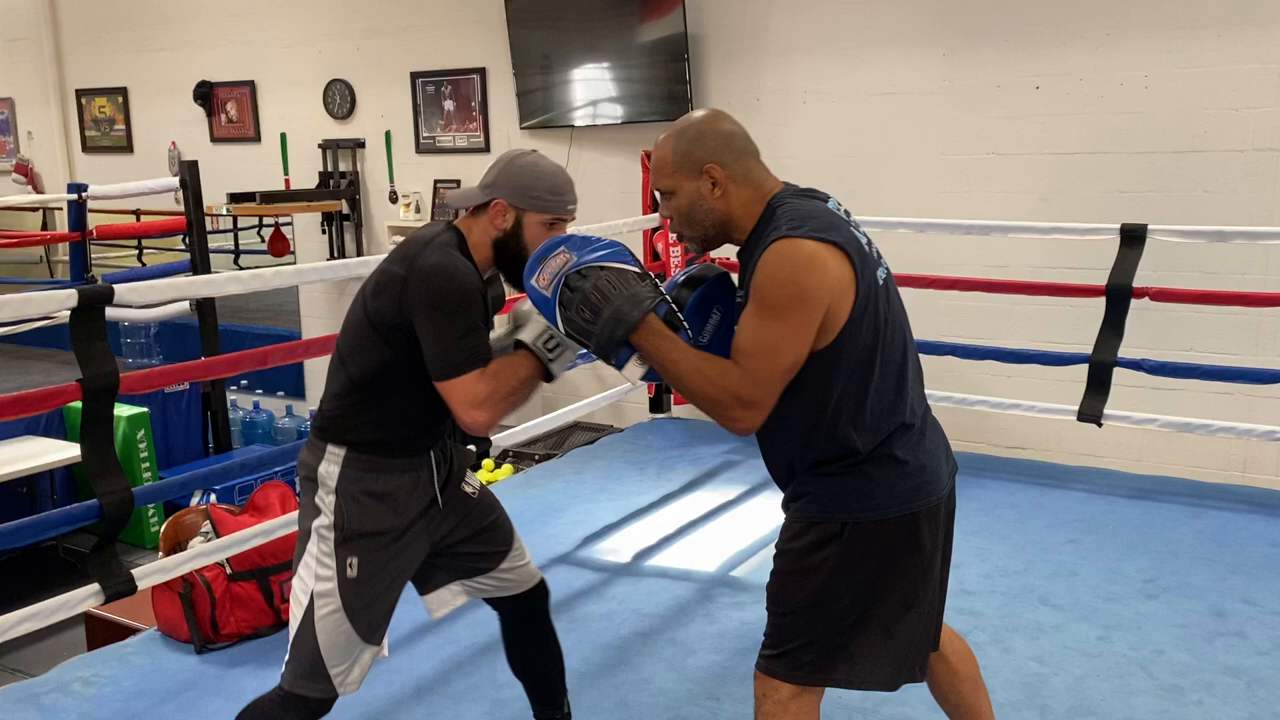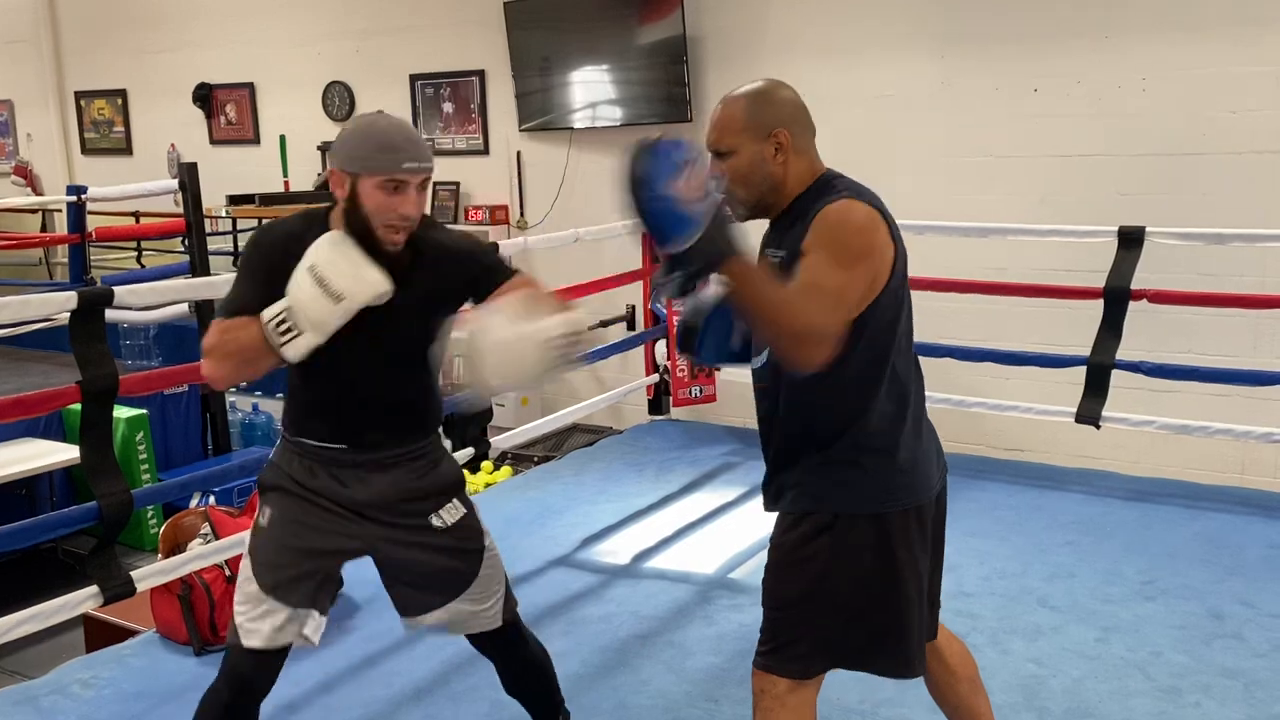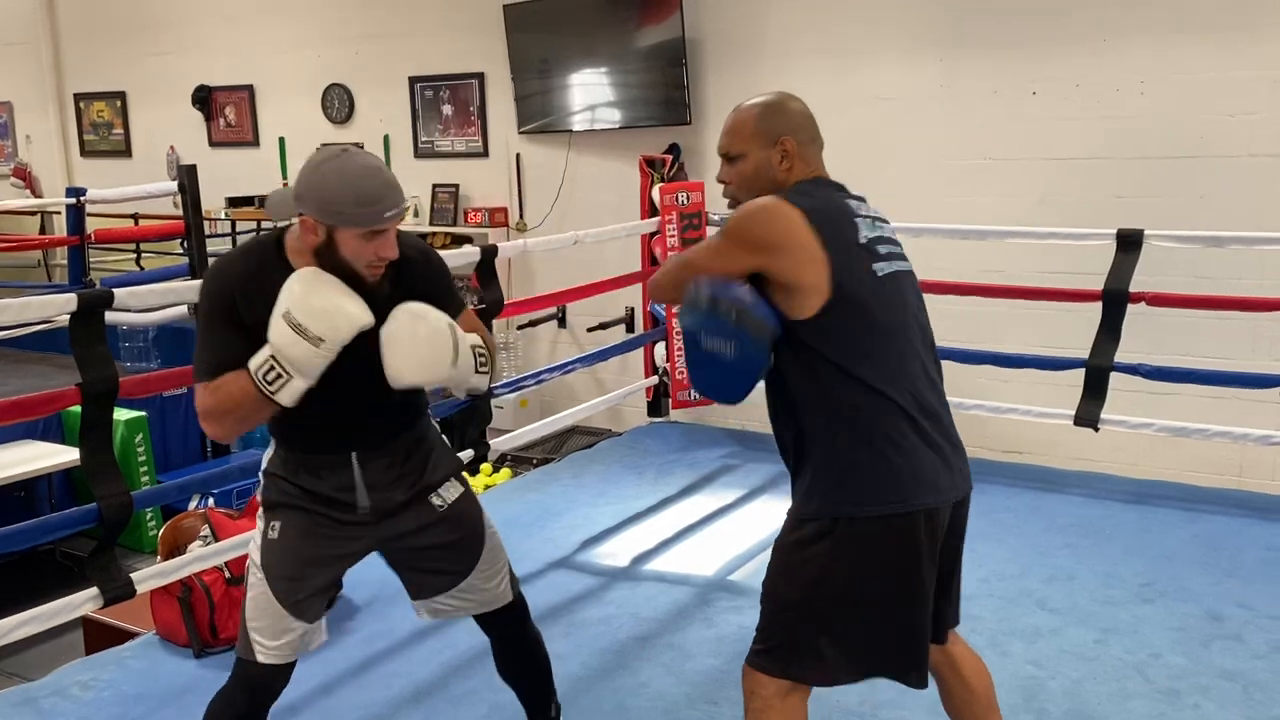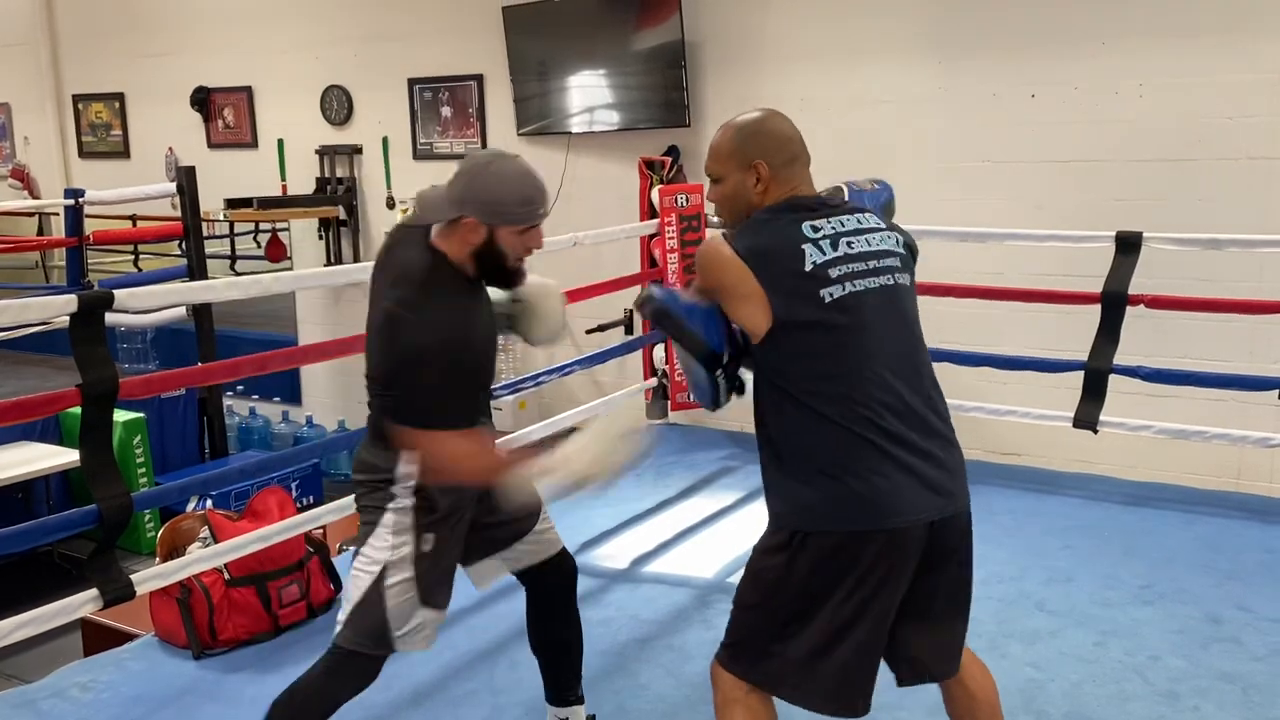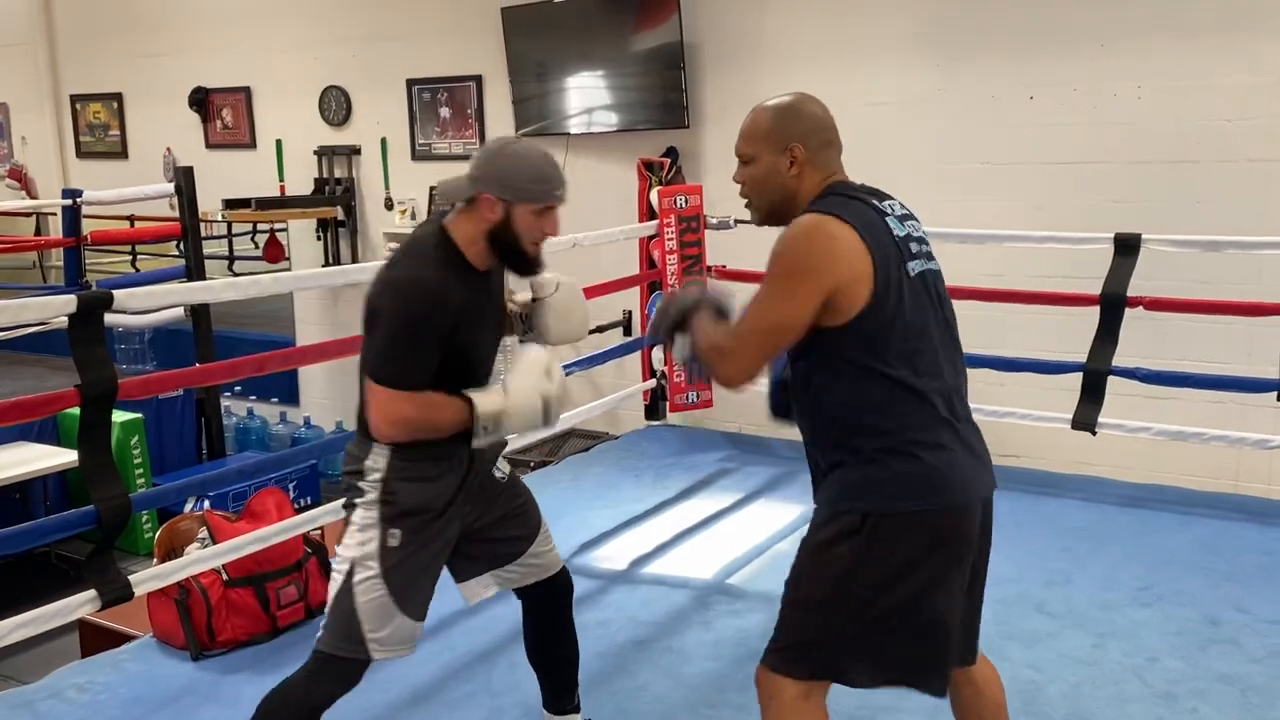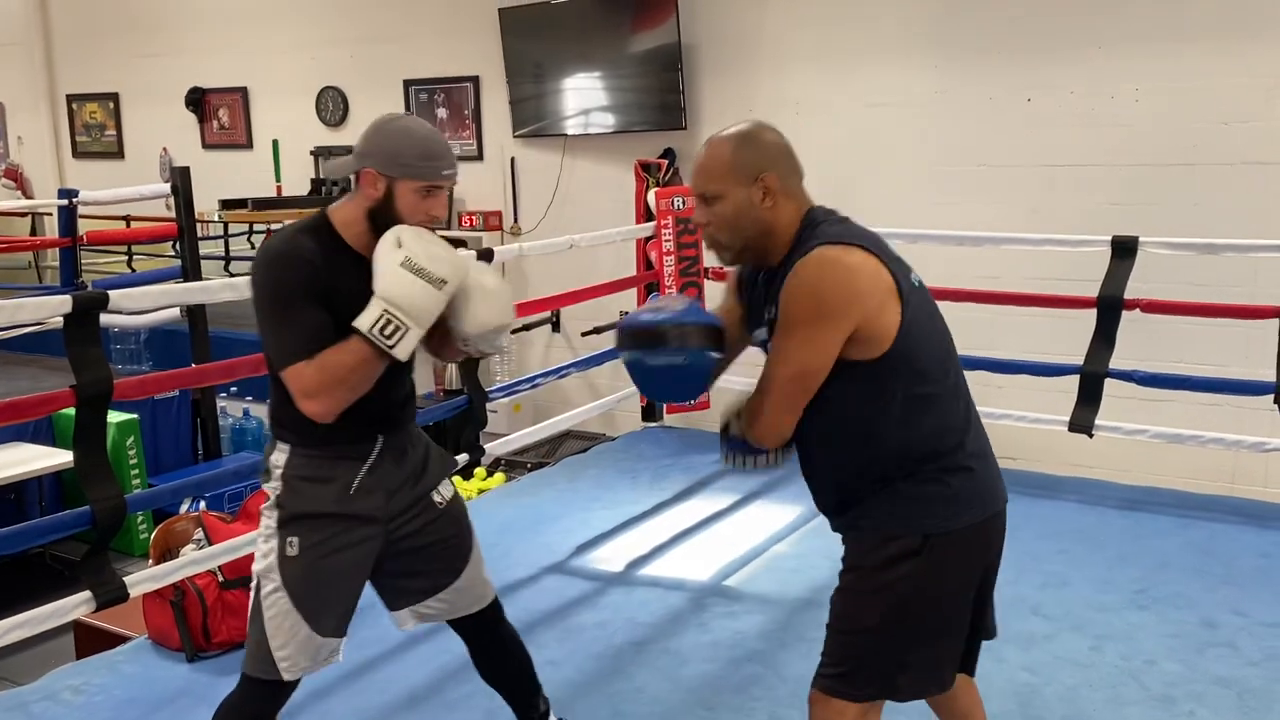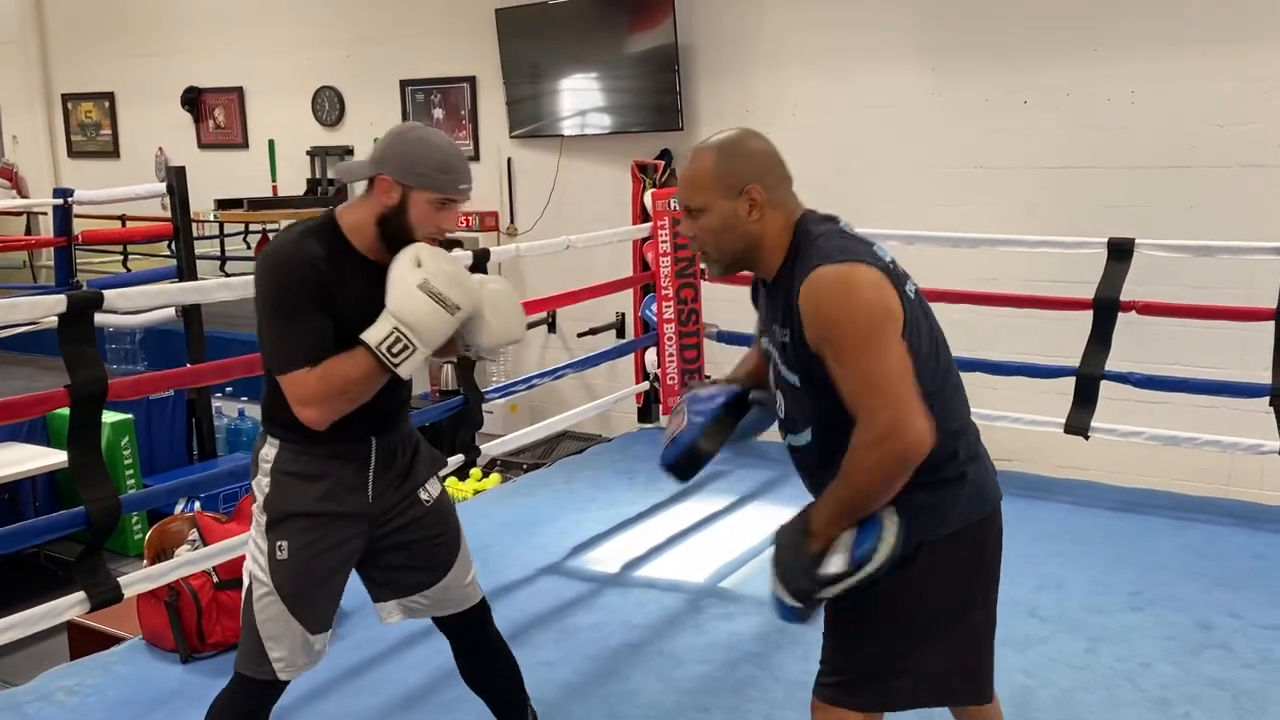
dt=0.3s
person 1, frame 1
left shoulder: (796, 254)
right shoulder: (800, 217)
left elbow: (745, 406)
left wrist: (638, 330)
left hip: (861, 496)
right hip: (907, 474)
right knee: (923, 630)
person 1, frame 2
left shoulder: (844, 219)
right shoulder: (798, 216)
left elbow: (809, 345)
right elbow: (785, 325)
left wrist: (724, 256)
right wrist: (727, 309)
left hip: (850, 490)
right hip: (893, 473)
right knee: (918, 629)
person 1, frame 3
left shoulder: (772, 220)
right shoulder: (861, 222)
left elbow: (668, 284)
right wrist: (742, 328)
left hip: (863, 496)
right hip: (937, 476)
right knee: (936, 638)
person 1, frame 4
left shoulder: (734, 254)
right shoulder: (885, 232)
left elbow: (693, 305)
left hip: (840, 512)
right hip: (938, 489)
right knee: (946, 651)
person 1, frame 5
left shoulder: (815, 235)
right shoulder: (884, 215)
left elbow: (734, 362)
left wrist: (692, 322)
left hip: (890, 494)
right hip: (956, 478)
right knee: (954, 650)
person 1, frame 6
left shoulder: (826, 269)
right shoulder: (766, 258)
left elbow: (769, 426)
left wrist: (735, 427)
left hip: (926, 511)
right hip: (950, 496)
right knee: (930, 653)
person 1, frame 7
left shoulder: (833, 283)
right shoulder: (778, 266)
left elbow: (900, 435)
right elbow: (780, 352)
left wrist: (818, 528)
right wrist: (726, 396)
left hip: (925, 516)
right hip: (939, 504)
right knee: (954, 655)
person 2, frame 1
left shoulder: (452, 255)
right shoulder: (441, 270)
right elbow: (478, 408)
left wrist: (531, 328)
right wrist: (546, 342)
left hip: (429, 467)
right hip: (363, 483)
left knee: (527, 595)
person 2, frame 2
left shoulder: (440, 252)
right shoulder: (283, 244)
left elbow: (531, 294)
right elbow: (219, 365)
left wrist: (532, 331)
right wrist: (305, 308)
left hip: (415, 472)
right hip: (311, 478)
left knee: (498, 629)
right knee: (249, 664)
person 2, frame 3
left shoulder: (411, 262)
right shoulder: (237, 282)
left elbow: (478, 348)
right elbow: (218, 420)
left wrist: (456, 356)
right wrist: (288, 354)
left hip: (413, 468)
right hip: (306, 486)
left knee: (505, 610)
right knee: (258, 674)
person 2, frame 4
left shoulder: (414, 238)
right shoulder: (442, 321)
right elbow: (450, 457)
left wrist: (528, 301)
right wrist: (561, 466)
left hip: (451, 450)
right hip: (412, 481)
left knee: (555, 573)
right knee: (356, 660)
person 2, frame 5
left shoulder: (487, 253)
right shoulder: (421, 281)
right elbow: (387, 418)
left wrist: (536, 322)
right wrist: (494, 409)
left hip: (466, 456)
right hip: (402, 479)
left knee: (549, 588)
right knee: (340, 663)
person 2, frame 6
left shoulder: (409, 247)
right shoulder: (291, 259)
left elbow: (443, 342)
right elbow: (318, 398)
left wrist: (472, 323)
right wrist: (394, 313)
left hip: (406, 461)
right hip: (319, 485)
left knee: (479, 615)
person 2, frame 7
left shoulder: (417, 252)
right shoulder: (297, 260)
left elbow: (437, 339)
right elbow: (313, 404)
left wrist: (478, 327)
right wrist: (403, 331)
left hip: (398, 459)
right hip: (308, 481)
left knee: (469, 616)
